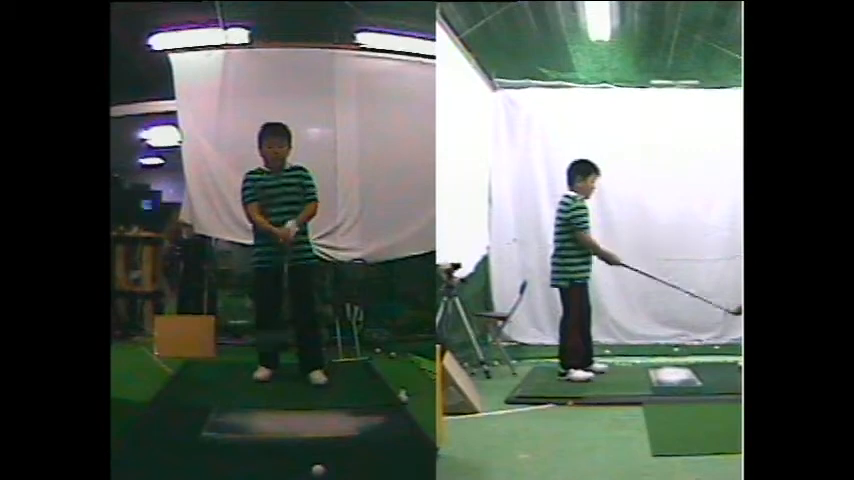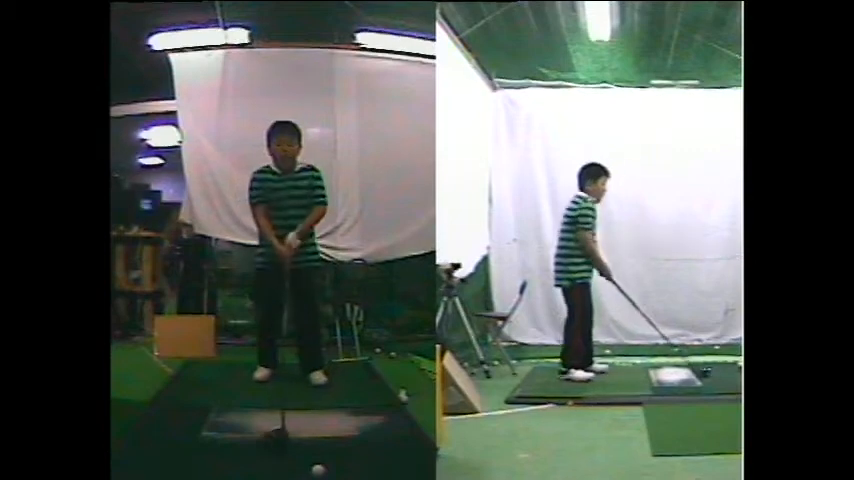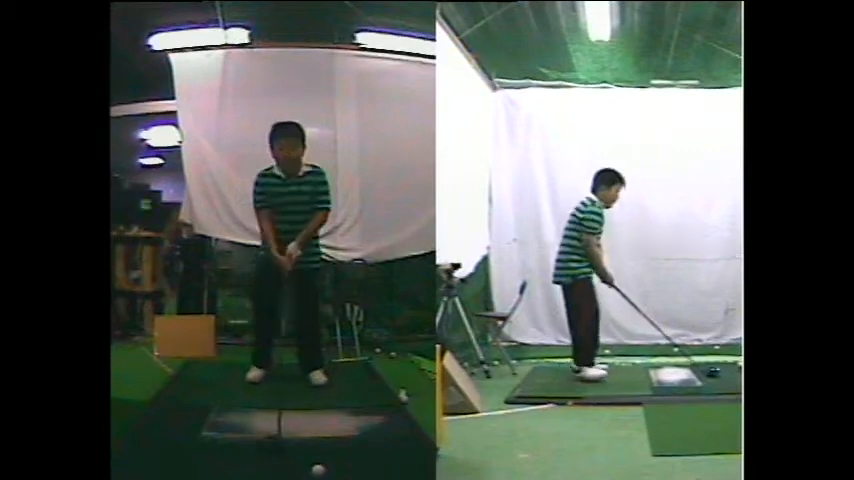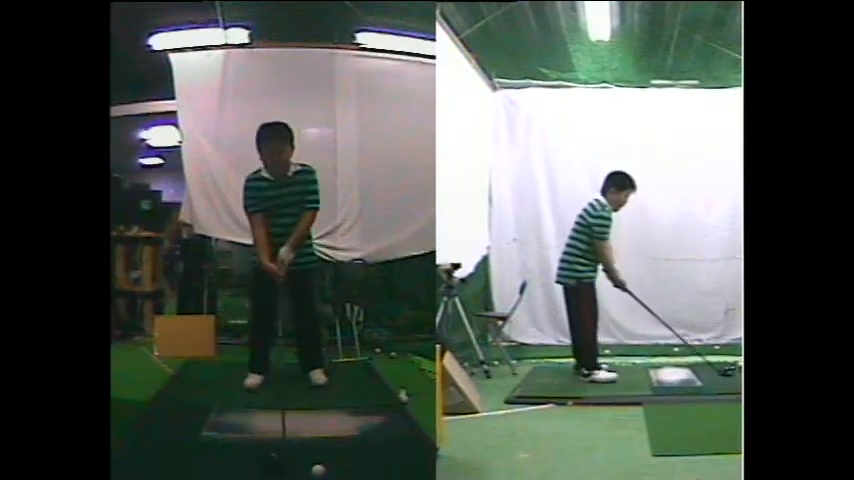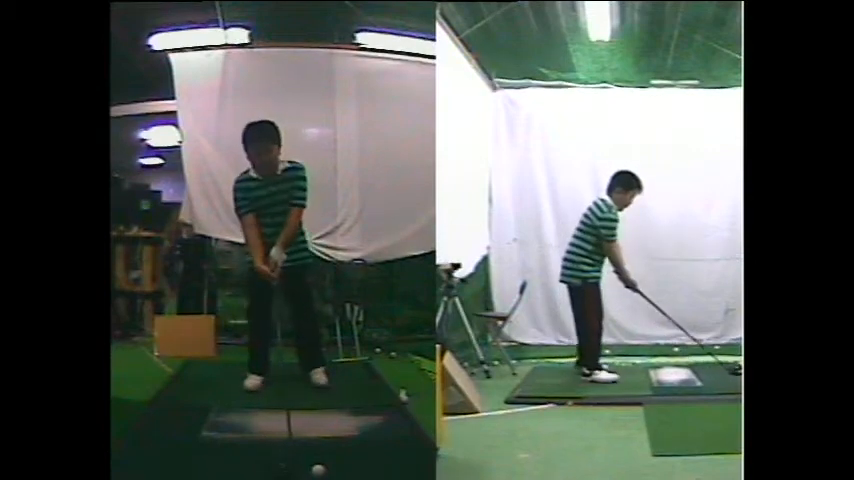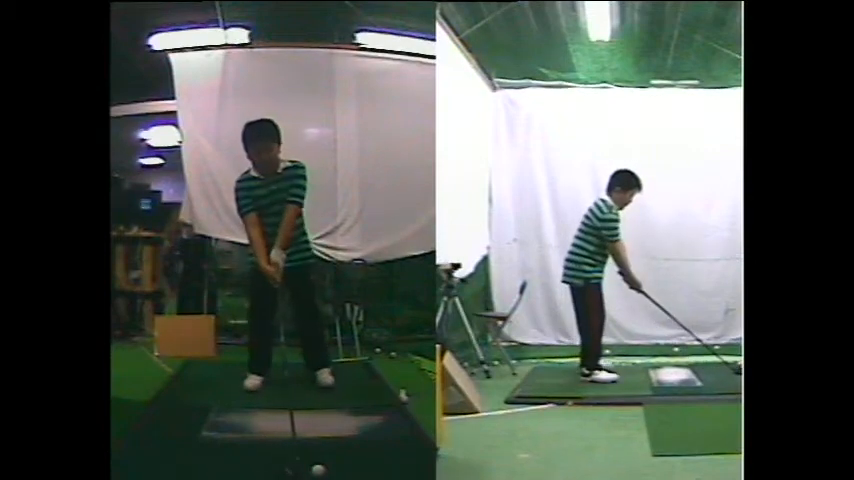
dt=0.2s
person 1, frame 1
left shoulder: (301, 173)
right shoulder: (252, 178)
left elbow: (312, 206)
right elbow: (253, 213)
left wrist: (294, 224)
right wrist: (275, 231)
left hip: (300, 254)
right hip: (265, 255)
left knee: (305, 310)
right knee: (267, 312)
left ankle: (313, 365)
right ankle: (267, 363)
person 1, frame 2
left shoulder: (311, 174)
right shoulder: (260, 177)
left elbow: (320, 209)
right elbow: (260, 216)
left wrist: (295, 237)
right wrist: (276, 245)
left hip: (305, 255)
right hip: (269, 256)
left knee: (307, 312)
right knee: (268, 312)
left ankle: (313, 366)
right ankle: (266, 362)
person 1, frame 3
left shoulder: (317, 176)
right shoulder: (264, 179)
left elbow: (322, 214)
right elbow: (264, 220)
left wrist: (297, 246)
right wrist: (276, 254)
left hip: (307, 255)
right hip: (271, 255)
left knee: (308, 312)
right knee: (264, 308)
left ankle: (313, 365)
right ankle: (260, 363)
person 1, frame 4
left shoulder: (307, 175)
right shoulder: (253, 182)
left elbow: (309, 215)
right elbow: (257, 224)
left wrist: (288, 250)
right wrist: (266, 260)
left hip: (301, 256)
right hip: (265, 259)
left knee: (306, 312)
right knee: (261, 314)
left ankle: (313, 365)
right ankle: (257, 369)
person 1, frame 5
left shoulder: (295, 171)
right shoulder: (242, 184)
left elbow: (295, 214)
right elbow: (249, 225)
left wrist: (279, 250)
right wrist: (259, 261)
left hip: (295, 255)
right hip: (260, 259)
left knee: (304, 311)
right knee: (258, 315)
left ankle: (314, 365)
right ankle: (257, 369)
person 1, frame 6
left shoulder: (296, 170)
right shoulder: (244, 184)
left elbow: (291, 213)
right elbow: (252, 225)
left wrist: (279, 252)
right wrist: (263, 262)
left hip: (298, 256)
right hip: (261, 260)
left knee: (308, 312)
right knee: (260, 316)
left ankle: (321, 366)
right ankle: (257, 370)
person 2, frame 1
left shoulder: (568, 202)
right shoulder: (576, 205)
right elbow: (584, 239)
left wrist: (601, 253)
right wrist: (607, 255)
left hip: (574, 272)
right hip: (571, 273)
left knee: (582, 316)
right knee: (573, 318)
left ankle: (585, 361)
right ankle: (568, 367)
person 2, frame 2
left shoulder: (580, 204)
right shoulder: (585, 205)
right elbow: (585, 241)
left wrist: (598, 265)
right wrist: (602, 266)
left hip: (576, 271)
right hip: (574, 272)
left knee: (584, 316)
right knee: (577, 317)
left ankle: (584, 361)
right ankle: (568, 366)
person 2, frame 3
left shoulder: (590, 207)
right shoulder: (593, 209)
left elbow: (595, 245)
right elbow: (589, 245)
left wrist: (601, 270)
right wrist: (603, 272)
left hip: (572, 270)
right hip: (575, 270)
left knee: (580, 316)
right knee: (588, 314)
left ankle: (583, 361)
right ankle: (583, 364)
person 2, frame 4
left shoulder: (597, 207)
right shoulder: (602, 212)
left elbow: (605, 246)
right elbow: (601, 249)
left wrist: (613, 271)
right wrist: (614, 276)
left hip: (573, 271)
right hip: (579, 273)
left knee: (580, 319)
right knee: (587, 319)
left ankle: (583, 362)
right ankle: (589, 368)
person 2, frame 5
left shoulder: (601, 205)
right shoulder: (608, 213)
left elbow: (613, 245)
right elbow: (610, 249)
left wrist: (623, 271)
right wrist: (625, 276)
left hip: (576, 270)
right hip: (583, 272)
left knee: (585, 318)
right knee: (592, 318)
left ankle: (585, 360)
right ankle: (590, 368)
person 2, frame 6
left shoulder: (603, 206)
right shoulder: (608, 213)
left elbow: (618, 244)
right elbow: (615, 249)
left wrist: (626, 272)
right wrist: (630, 276)
left hip: (579, 270)
right hip: (585, 272)
left knee: (590, 318)
right knee: (593, 319)
left ankle: (589, 360)
right ankle: (590, 368)
